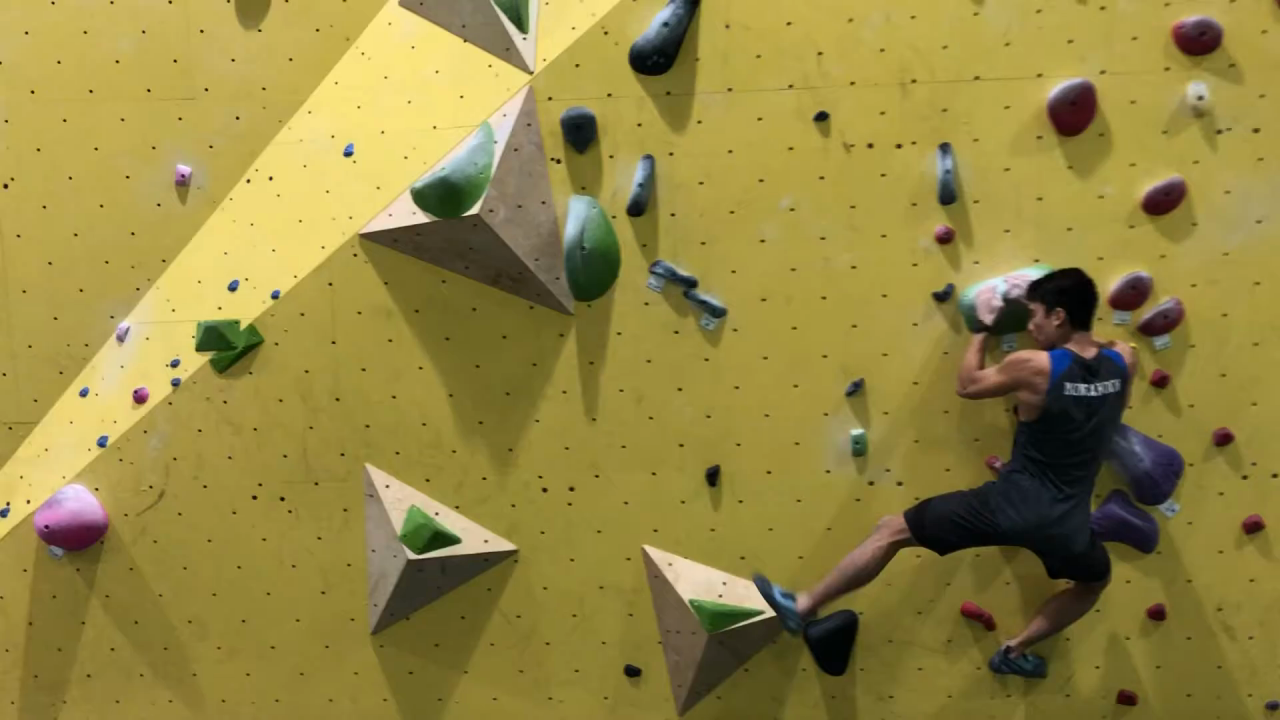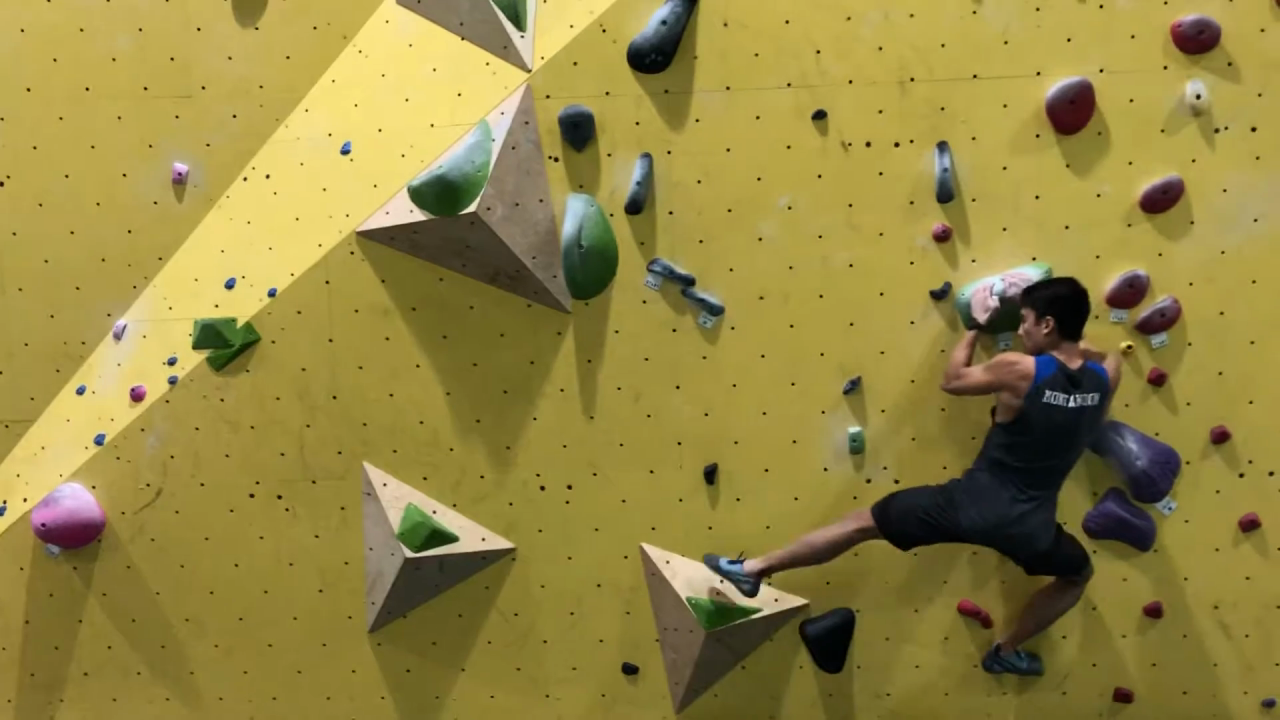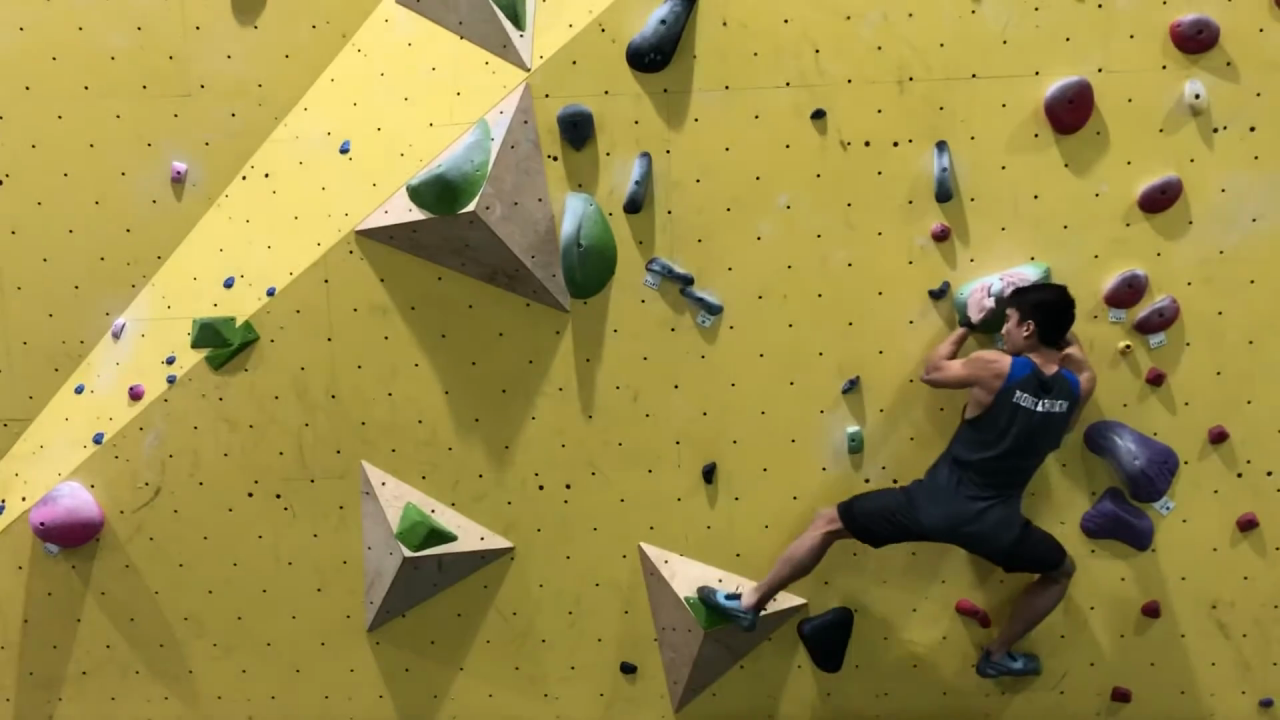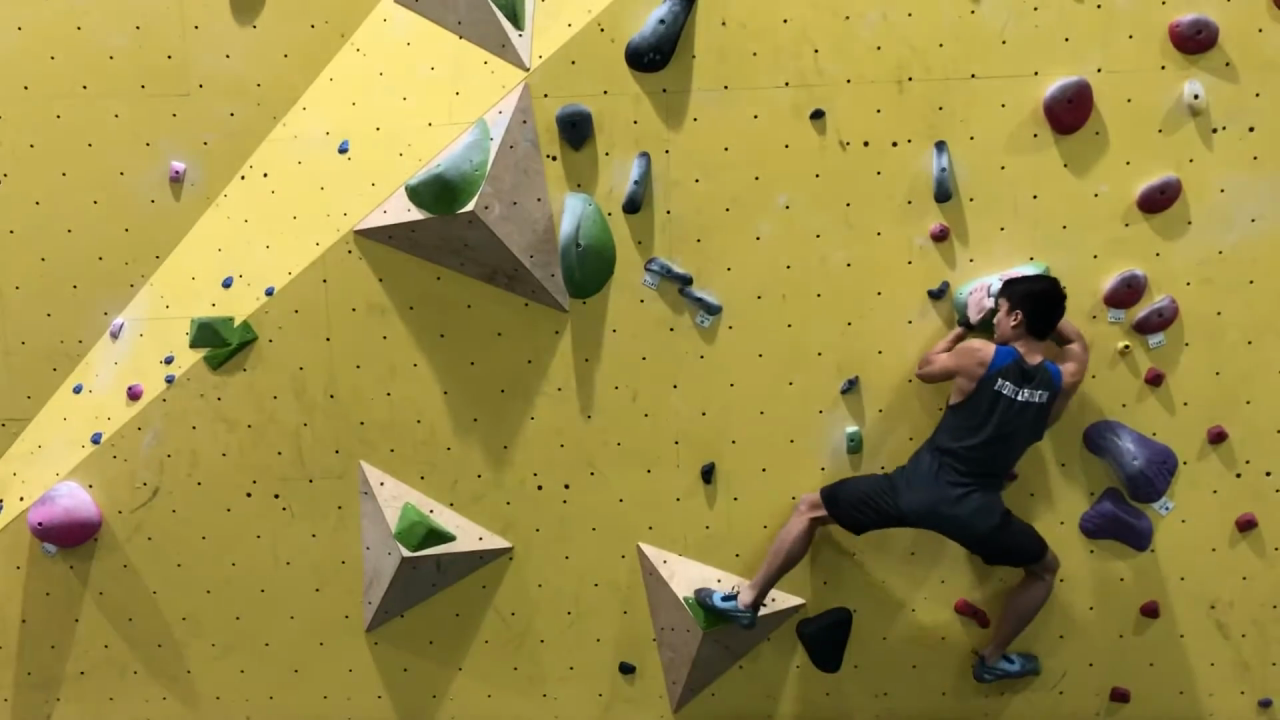
dt=0.2s
person 1, frame 1
left shoulder: (1035, 366)
right shoulder: (1123, 364)
left elbow: (968, 385)
left wrist: (982, 328)
left hip: (1011, 503)
right hip: (1067, 522)
left knee: (891, 531)
right knee: (1094, 580)
left ankle: (802, 606)
right ankle: (1017, 651)
person 1, frame 2
left shoulder: (1018, 370)
right shoulder: (1106, 376)
left elbow: (952, 380)
right elbow: (1080, 347)
left wrist: (976, 325)
right wrist: (1056, 302)
left hip: (974, 502)
right hip: (1031, 523)
left knee: (857, 523)
right knee: (1077, 575)
left ankle: (753, 570)
right ankle: (1007, 651)
person 1, frame 3
left shoulder: (994, 367)
right shoulder: (1079, 386)
left elbow: (931, 372)
right elbow: (1072, 347)
left wrist: (967, 324)
right wrist: (1044, 307)
left hip: (937, 501)
right hip: (995, 521)
left knee: (827, 523)
right knee: (1060, 573)
left ankle: (751, 601)
right ankle: (998, 655)
person 1, frame 4
left shoulder: (979, 355)
right shoulder: (1063, 382)
left elbow: (924, 369)
right elbow: (1078, 343)
left wrist: (967, 324)
right wrist: (1040, 305)
left hip: (919, 488)
right hip: (976, 509)
left knee: (810, 508)
right knee: (1044, 570)
left ankle: (747, 600)
right ankle: (992, 660)
